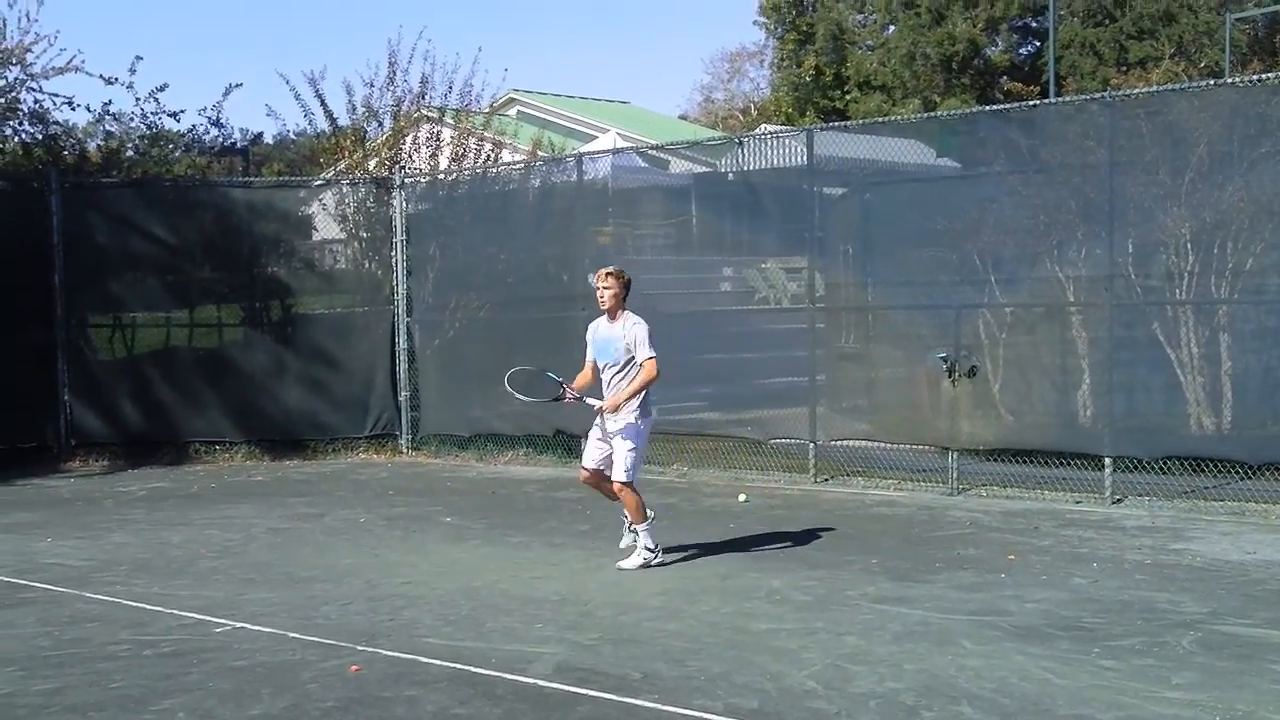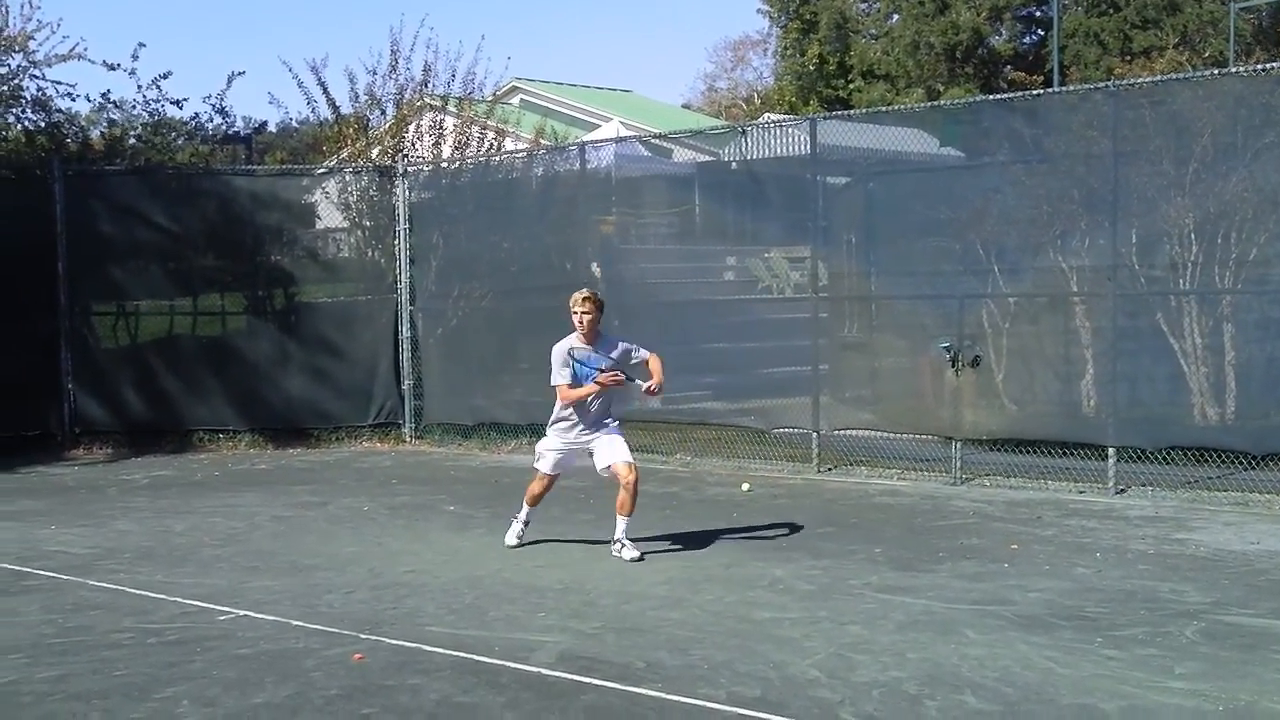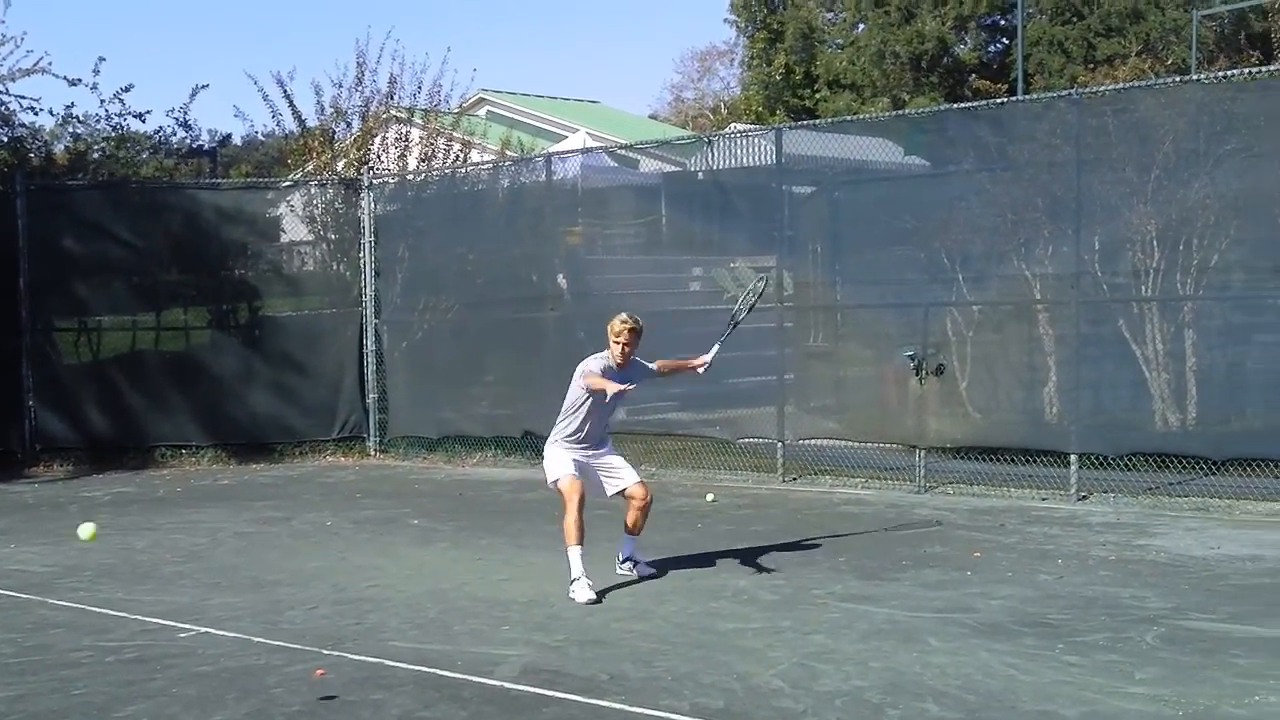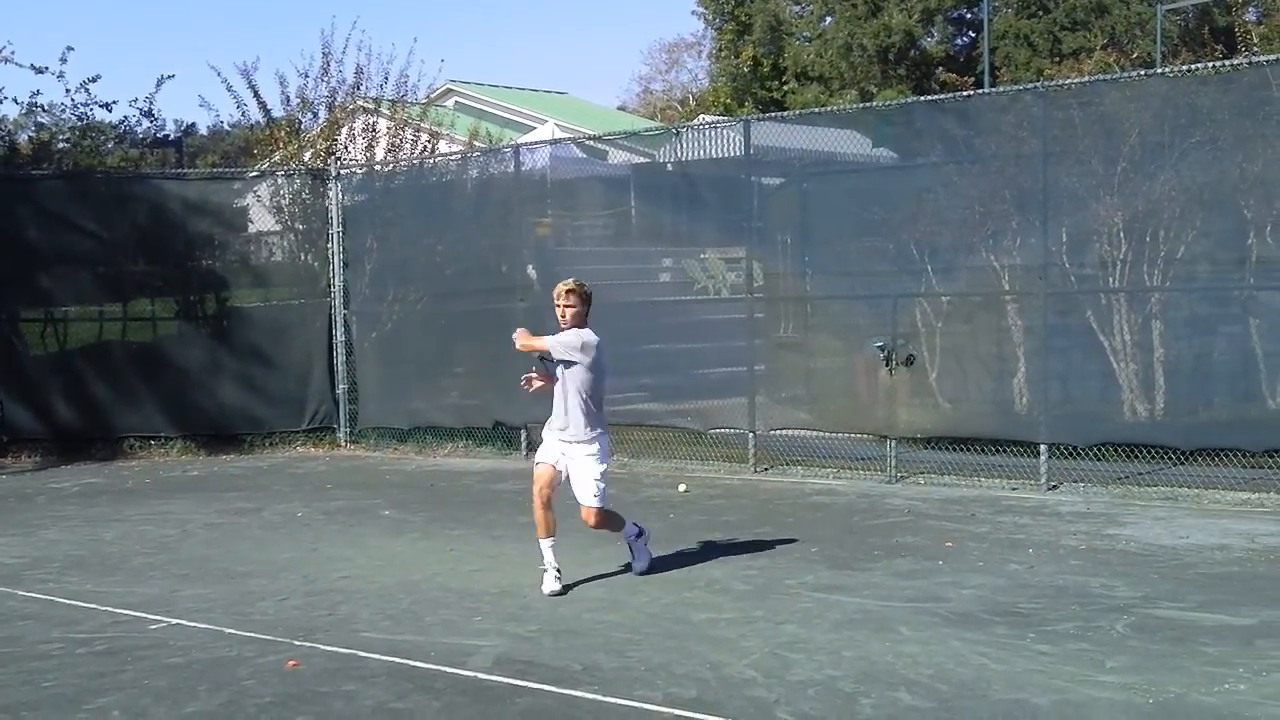
dt=0.5s
person 1, frame 1
left shoulder: (636, 327)
right shoulder: (595, 328)
left elbow: (651, 371)
right elbow: (590, 371)
left wrist: (620, 399)
right wrist: (572, 389)
left hip: (631, 416)
right hip: (606, 414)
left knee: (621, 485)
right knee: (590, 475)
left ankle: (648, 548)
right ankle: (635, 515)
person 1, frame 2
left shoulder: (616, 347)
right shoulder: (562, 349)
left elbow: (651, 357)
right elbow: (565, 397)
left wrist: (657, 378)
right wrist: (598, 386)
left hip: (603, 427)
right hip: (566, 429)
left knee: (628, 477)
right knee: (542, 484)
left ankle: (620, 538)
right ankle: (522, 520)
person 1, frame 3
left shoulder: (634, 367)
right shoulder: (596, 365)
left elbow: (659, 368)
right elbow: (590, 380)
left wrist: (696, 363)
right wrist: (608, 386)
left hip: (599, 449)
right hip: (564, 448)
left knee: (640, 500)
right knee: (574, 498)
left ankle: (626, 558)
right ankle: (577, 578)
person 1, frame 4
left shoulder: (583, 340)
right shoulder: (572, 341)
left elbow: (525, 343)
left wrist: (521, 334)
right wrist: (546, 379)
left hip: (586, 442)
right hip: (557, 435)
left knee: (592, 518)
right knee: (541, 489)
left ankle: (634, 533)
right ankle: (551, 567)
